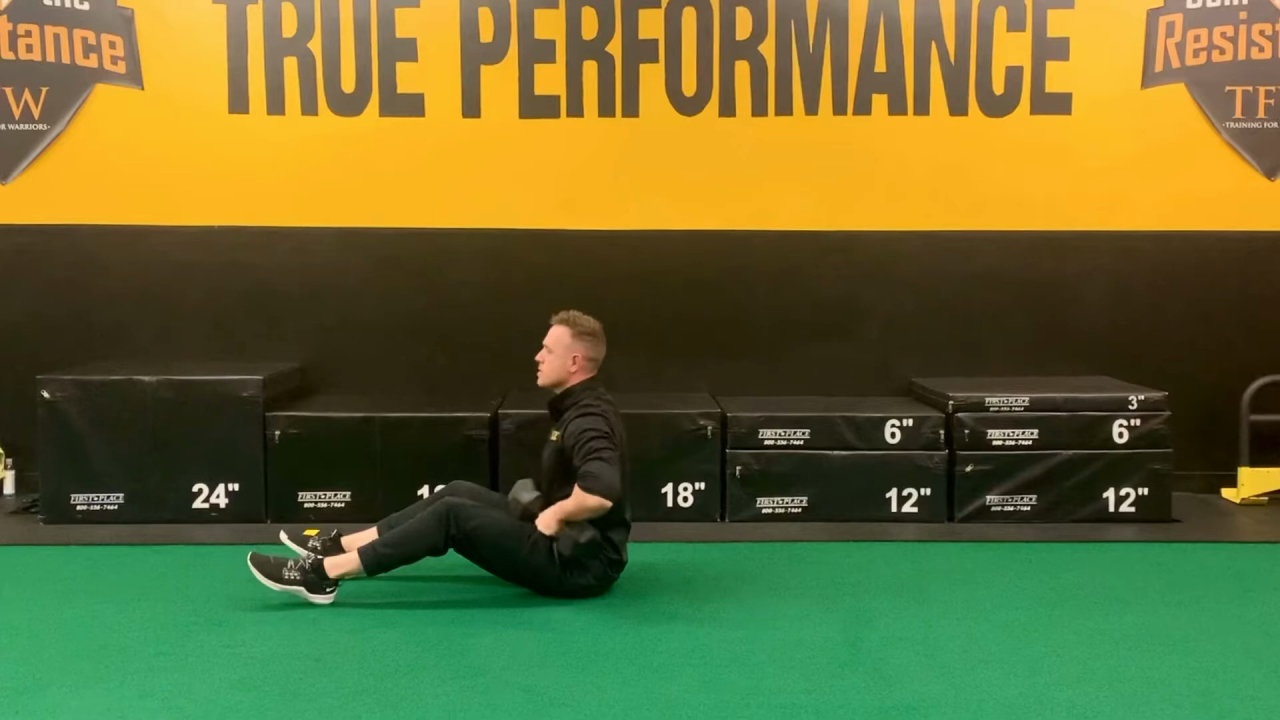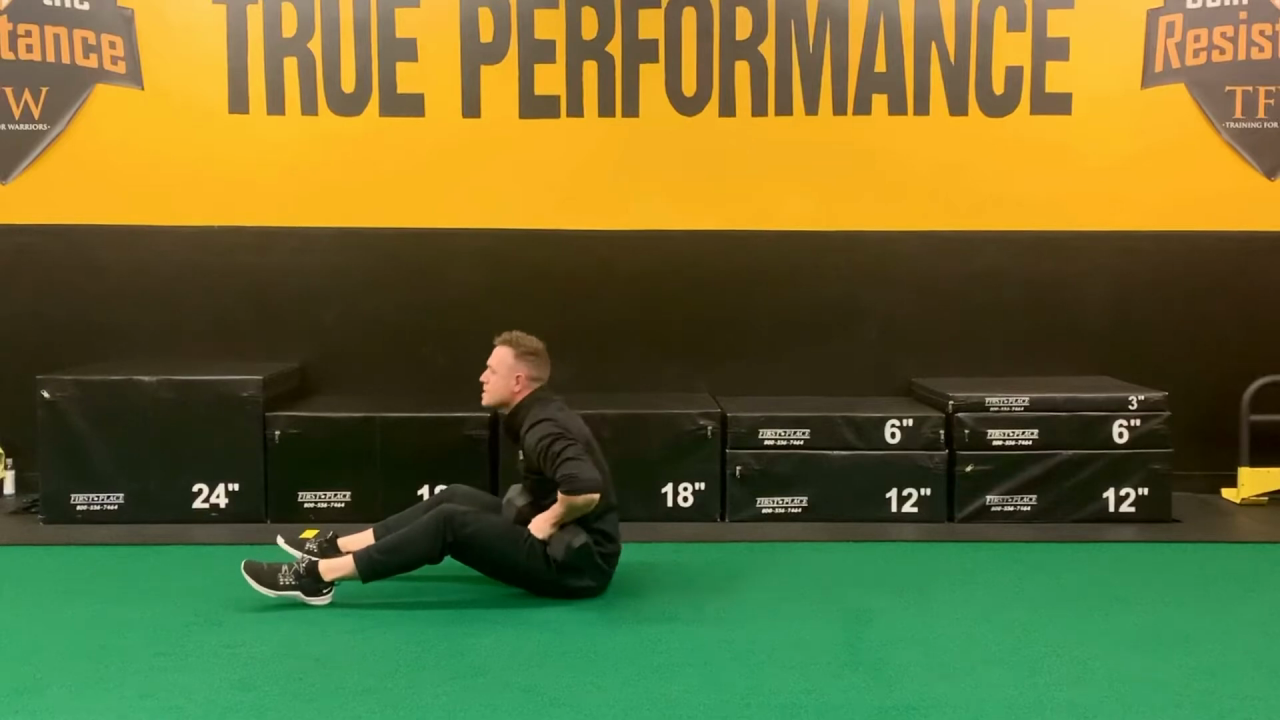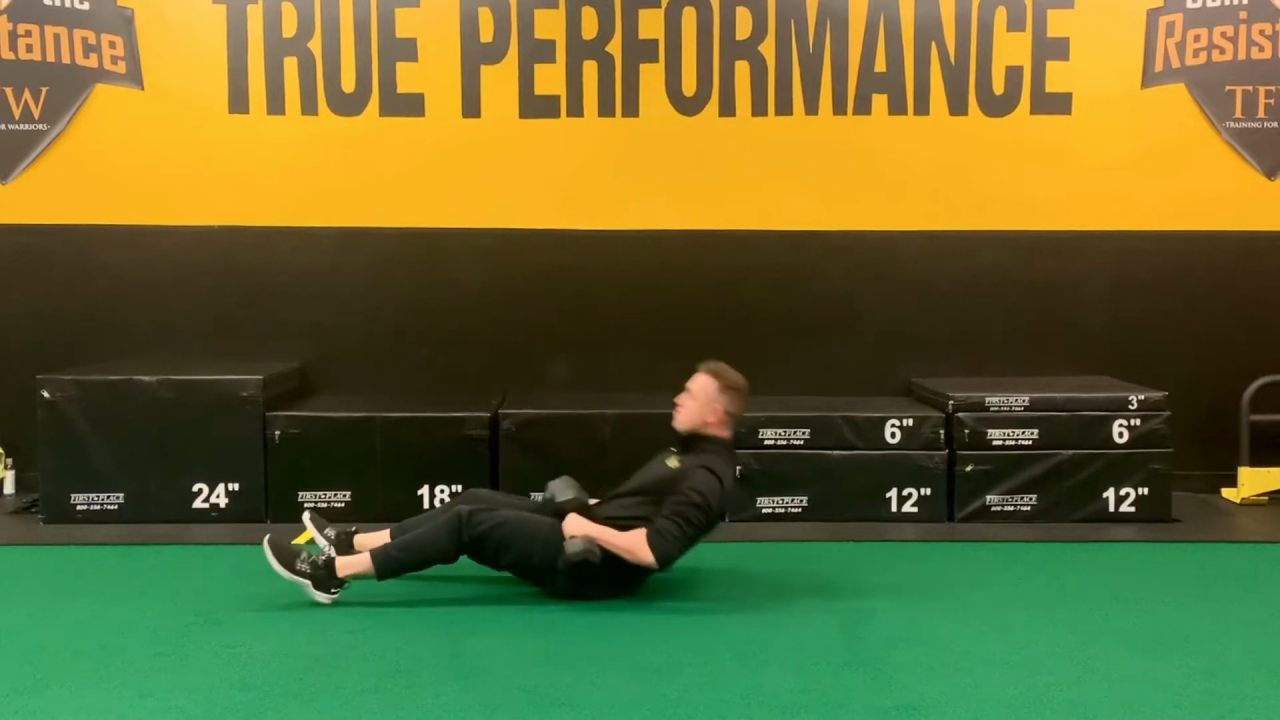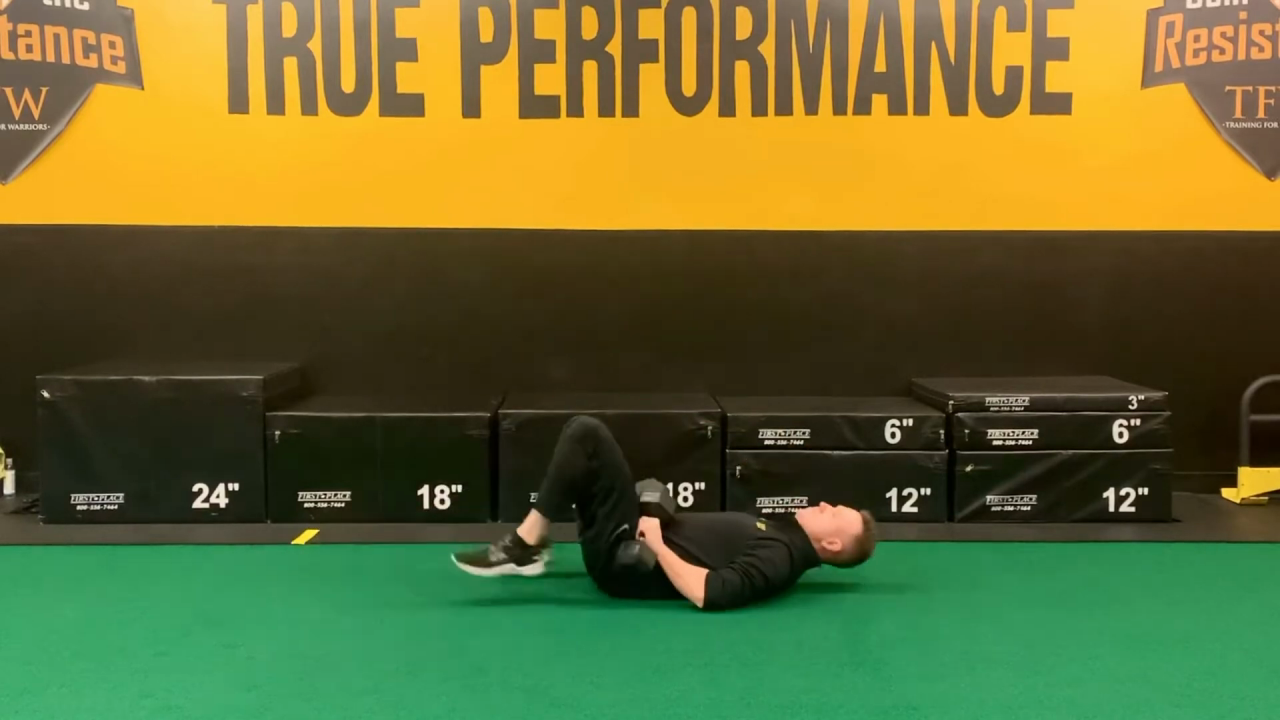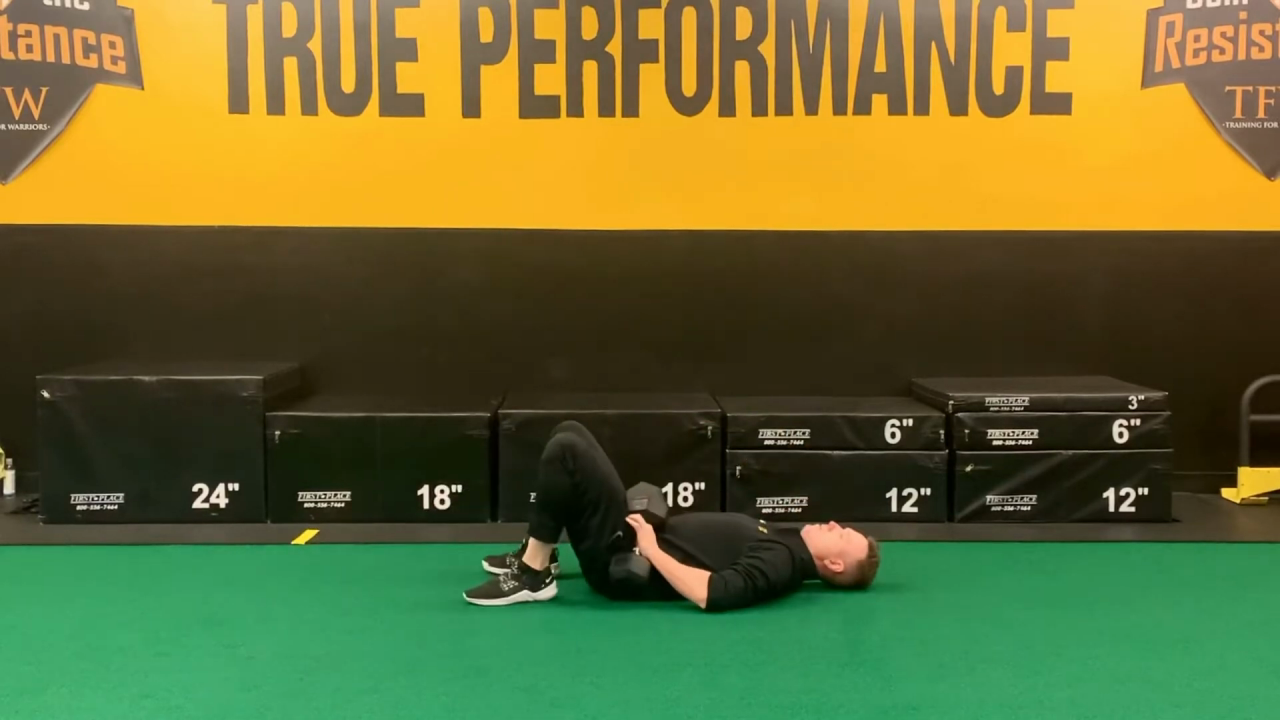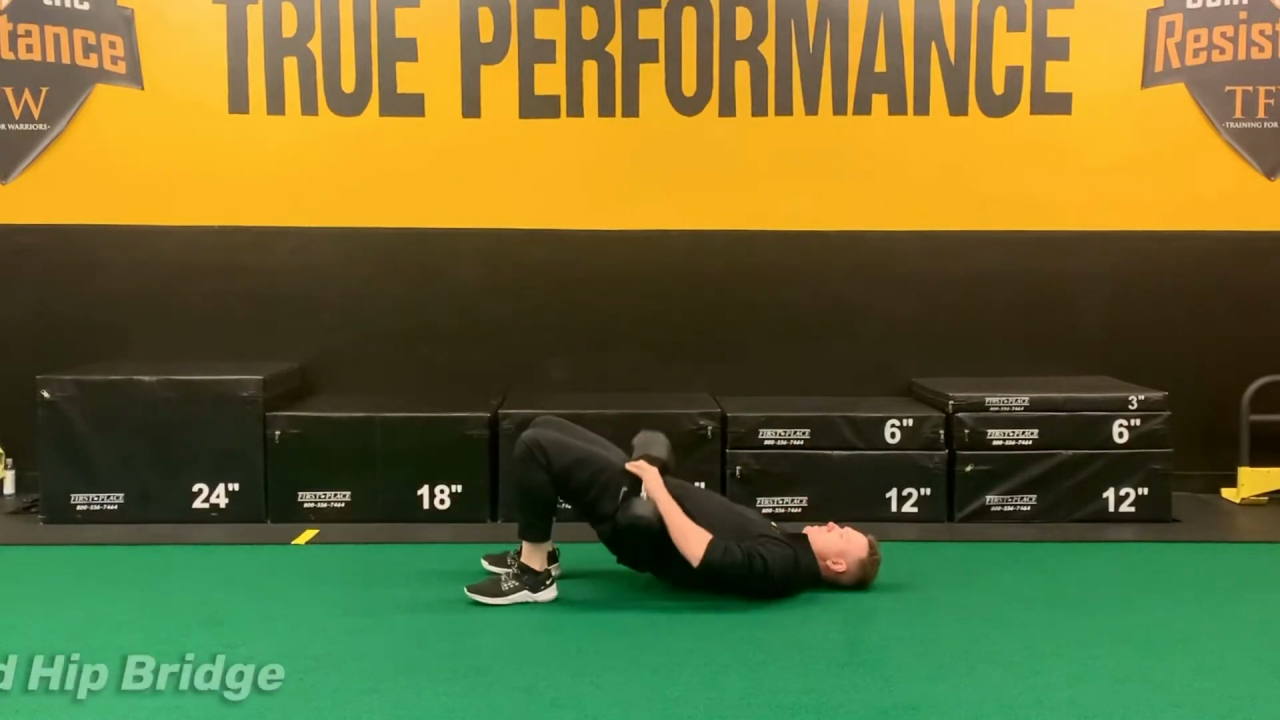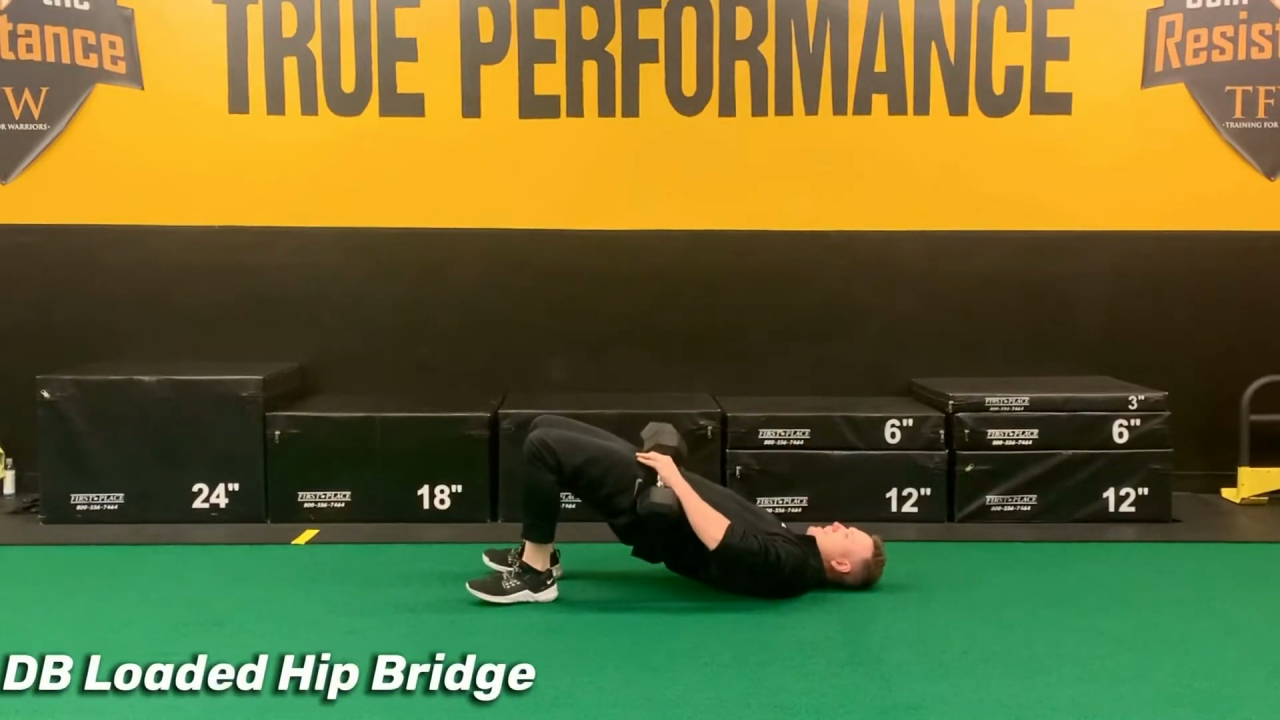
dt=0.5s
person 1, frame 1
left shoulder: (587, 420)
right shoulder: (583, 405)
left elbow: (601, 494)
left wrist: (557, 515)
right wrist: (547, 503)
left hip: (579, 566)
right hip: (572, 548)
left knee: (451, 515)
right knee: (458, 493)
left ankle: (323, 574)
right ankle: (340, 546)
person 1, frame 2
left shoulder: (541, 429)
right shoulder: (541, 413)
left elbow: (585, 489)
left wrist: (551, 520)
right wrist: (537, 512)
left hip: (576, 565)
left knee: (449, 523)
right knee: (456, 498)
left ankle: (318, 577)
right ankle: (335, 547)
person 1, frame 3
left shoulder: (706, 479)
right shoulder: (695, 452)
left elbow: (654, 551)
left wrist: (588, 527)
right wrist: (589, 513)
left hip: (589, 565)
right hip: (592, 535)
left knee: (468, 524)
right knee: (475, 501)
left ankle: (333, 573)
right ankle: (354, 544)
person 1, frame 4
left shoulder: (779, 561)
right shoulder: (783, 534)
left elbow: (707, 592)
left wrist: (657, 544)
right wrist: (656, 521)
left hip: (622, 557)
right hip: (638, 534)
left knee: (587, 433)
right knee: (583, 433)
left ankle: (524, 546)
right ankle: (529, 542)
person 1, frame 5
left shoulder: (781, 566)
right shoulder: (781, 542)
left elbow: (712, 594)
left wrist: (652, 551)
right wrist: (652, 528)
left hip: (622, 557)
right hip: (637, 534)
left knee: (565, 451)
right knee: (571, 433)
left ankle: (532, 574)
right ankle: (538, 554)
person 1, frame 6
left shoulder: (781, 567)
right shoulder: (786, 546)
left elbow: (705, 557)
left wrist: (658, 492)
right wrist: (658, 487)
right hip: (647, 489)
left knee: (533, 447)
right knee: (544, 429)
left ankle: (532, 574)
right ankle: (539, 553)
person 1, frame 7
left shoulder: (790, 566)
right shoulder: (792, 545)
left elbow: (723, 541)
left wrist: (674, 480)
right wrist: (670, 475)
right hip: (658, 484)
left knee: (543, 446)
right knee: (545, 428)
left ankle: (534, 574)
right ankle: (538, 553)
